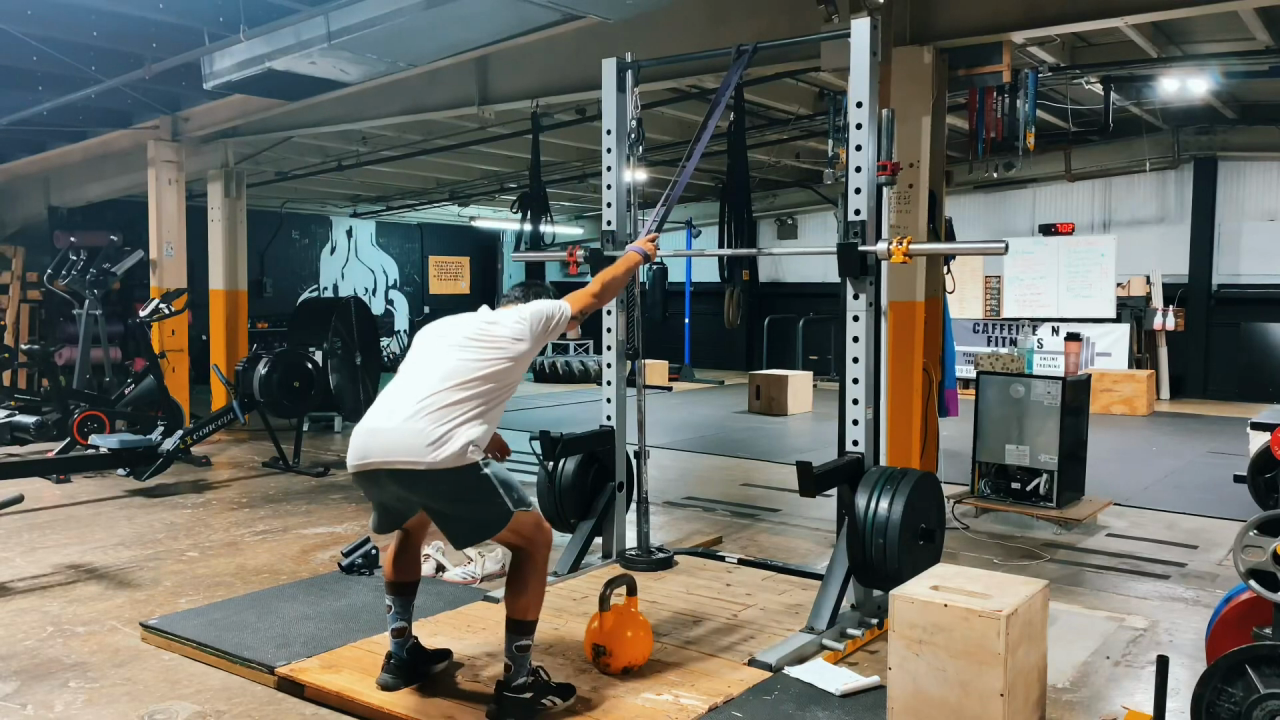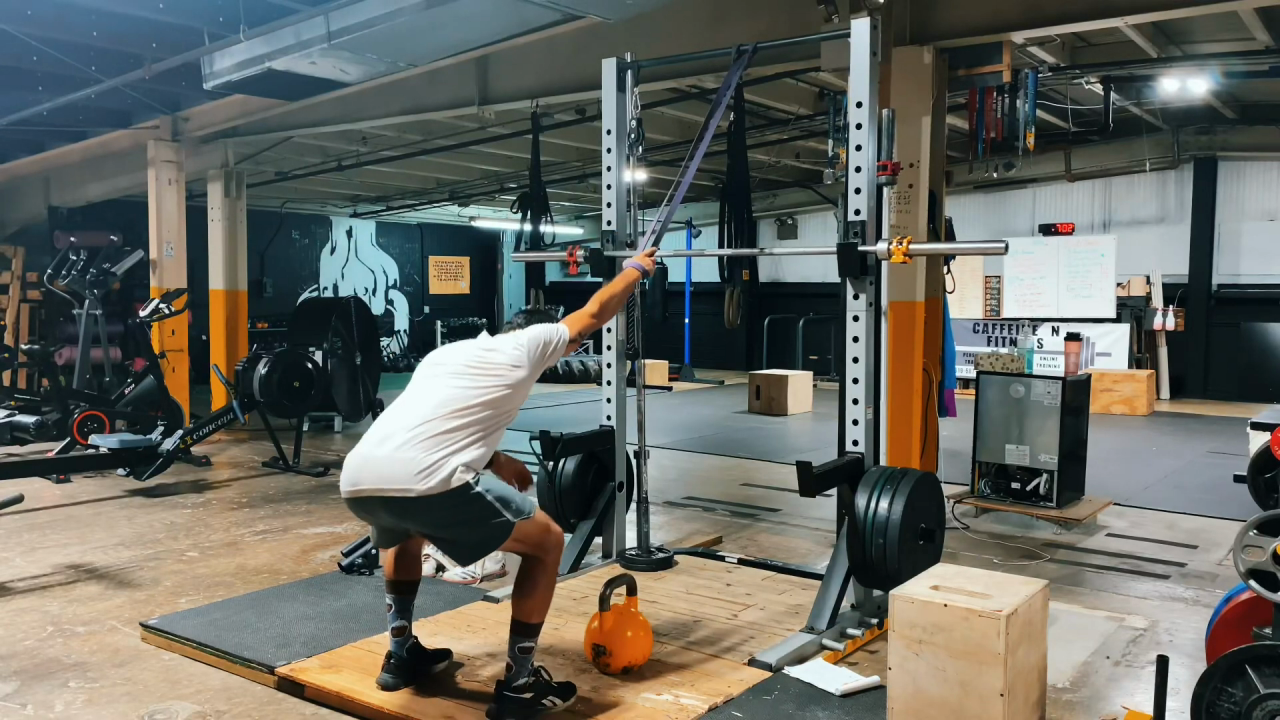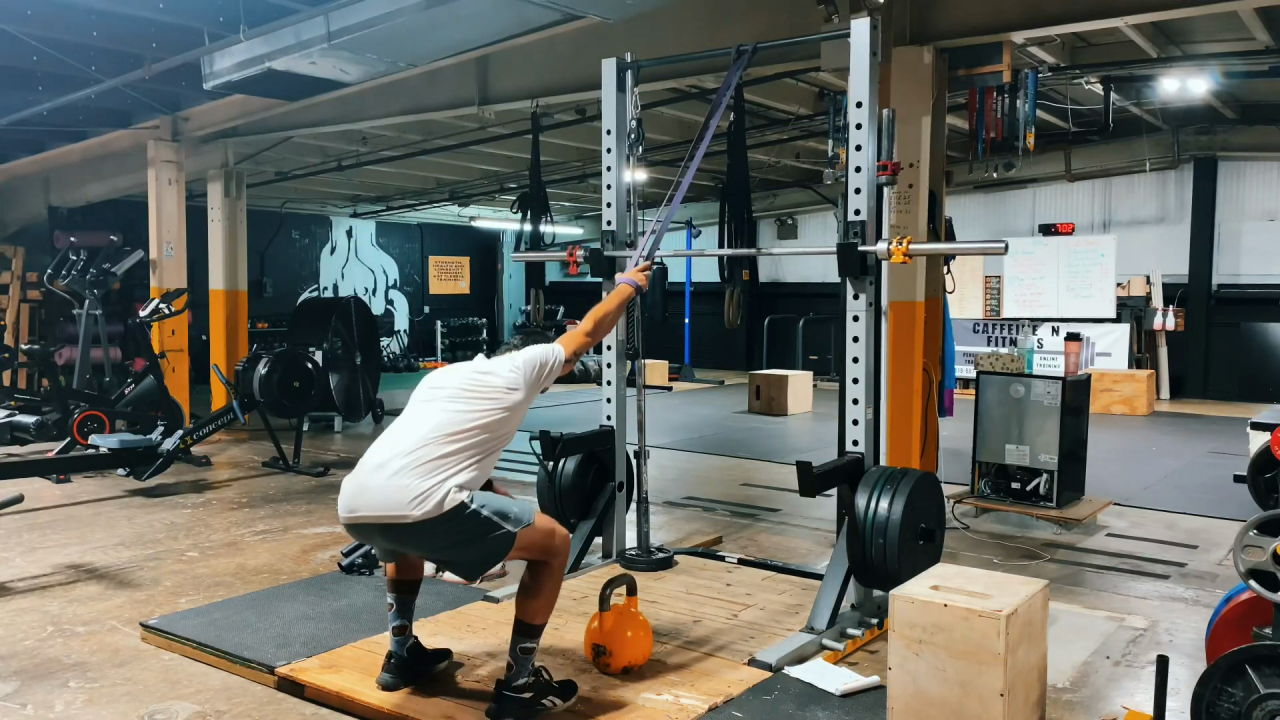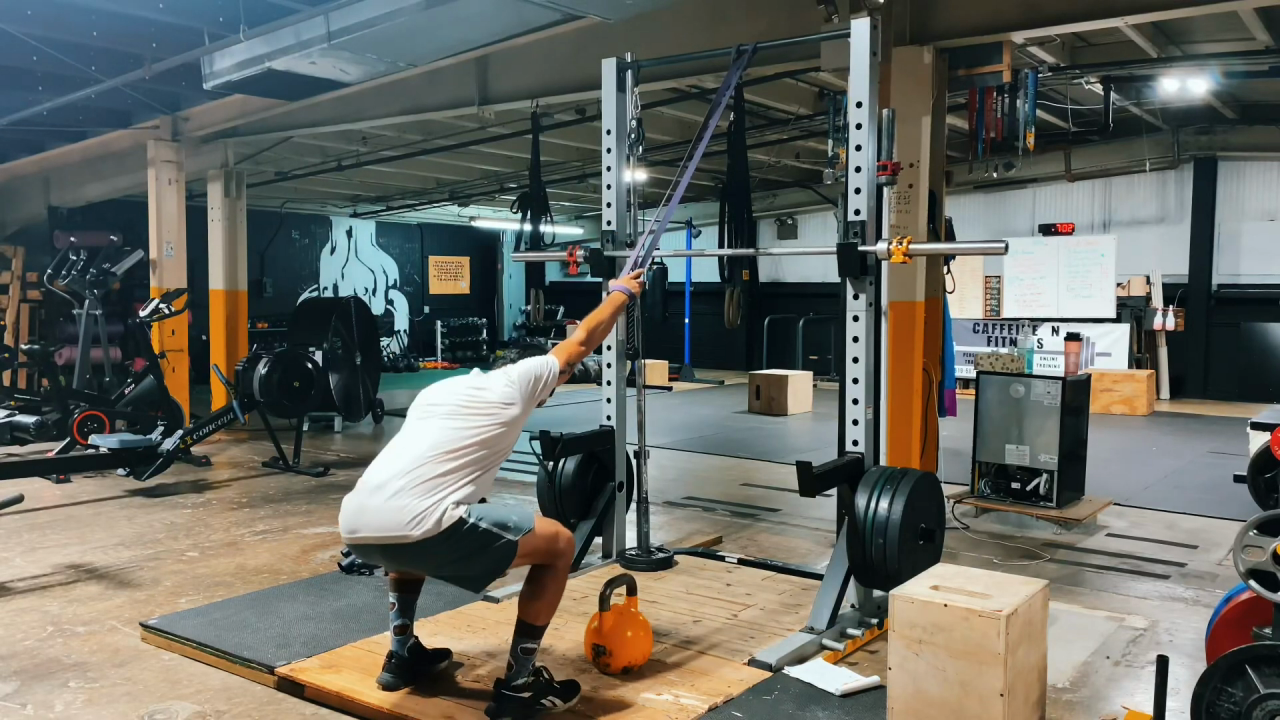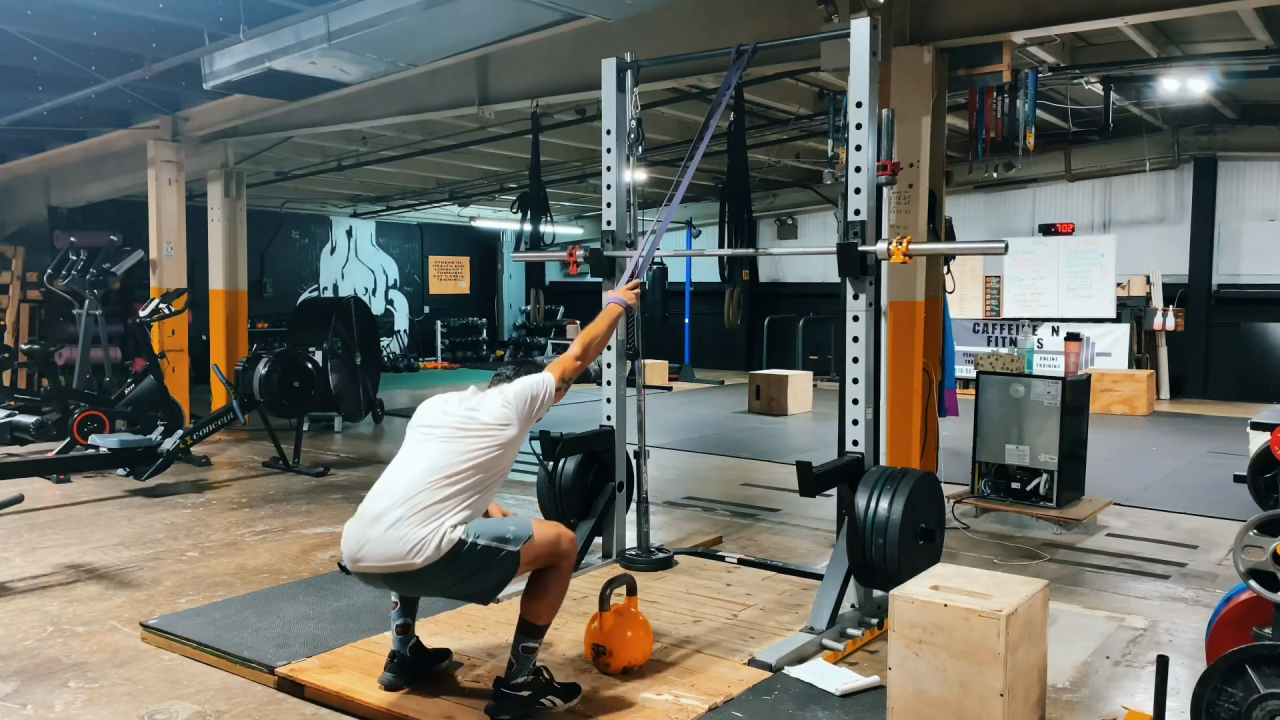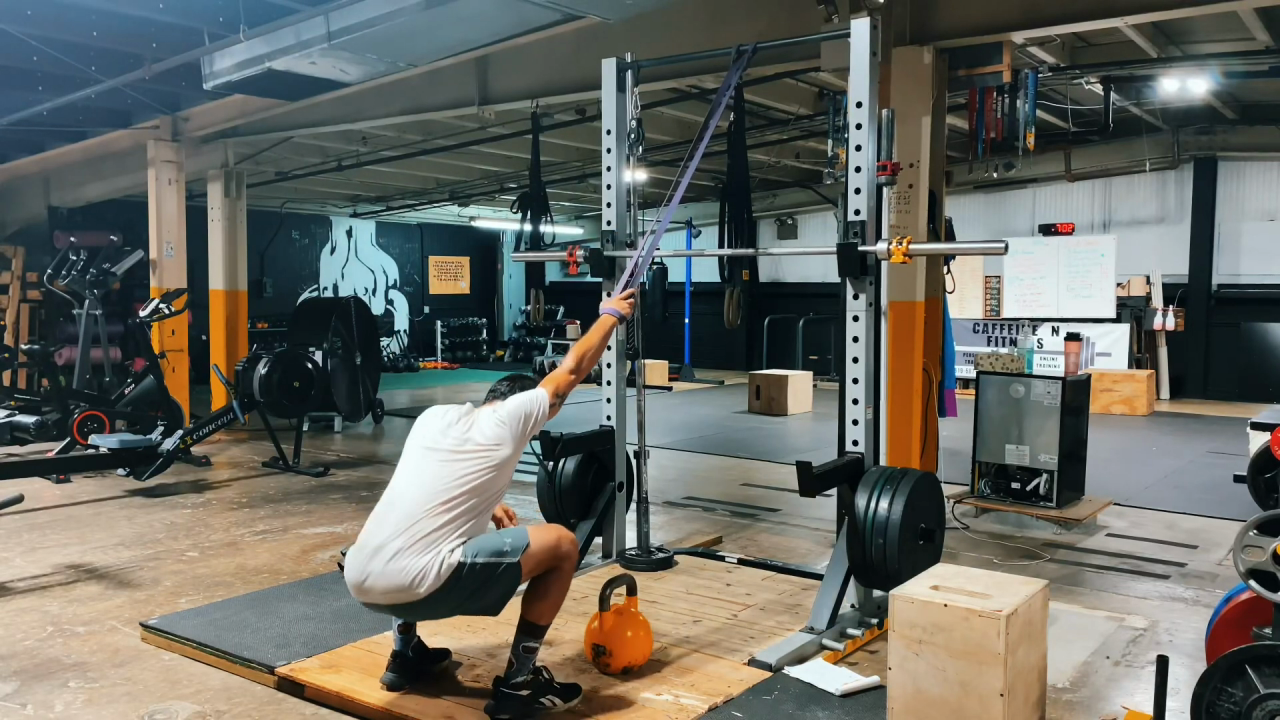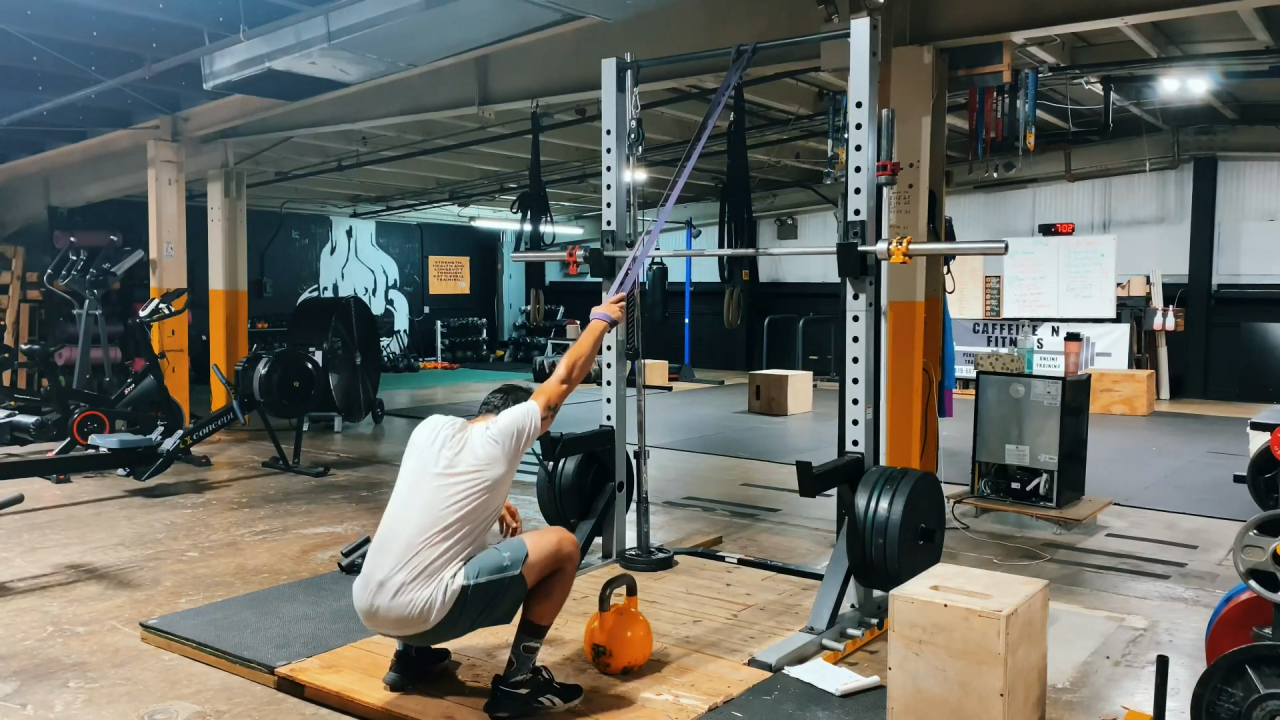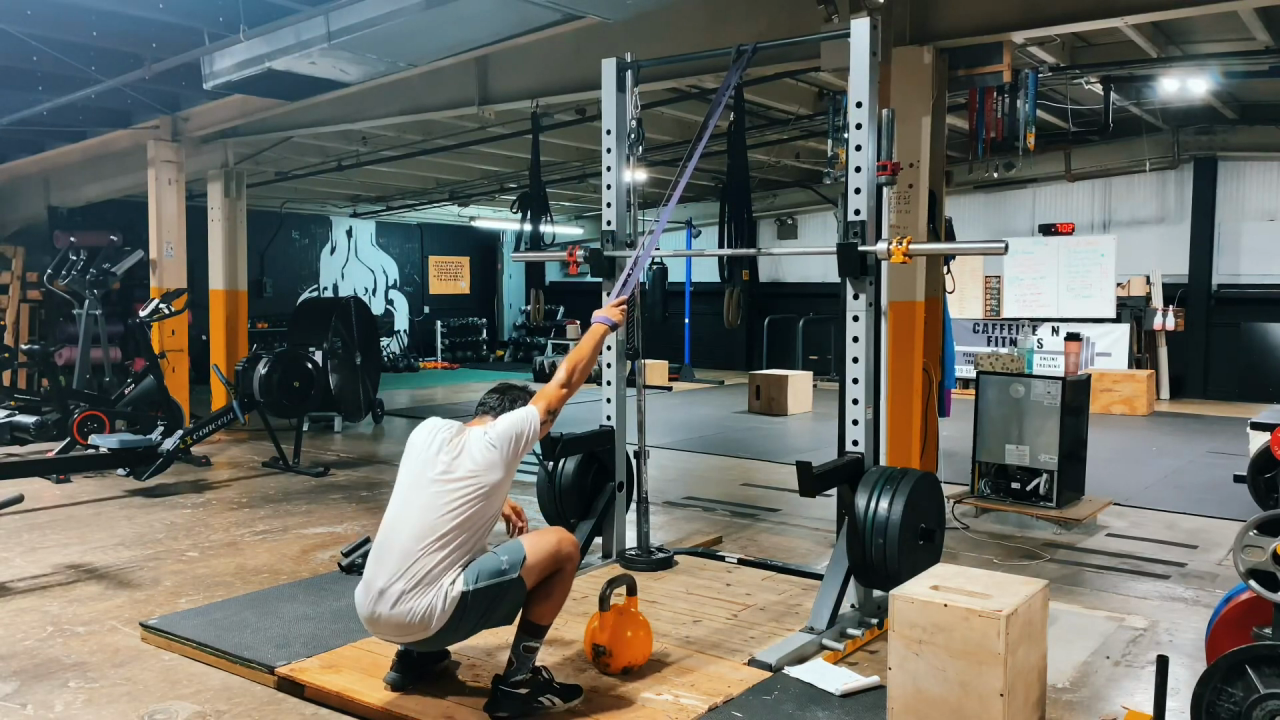
dt=0.2s
person 1, frame 1
left shoulder: (439, 325)
right shoulder: (527, 319)
right elbow: (595, 293)
right wrist: (637, 253)
left hip: (365, 451)
right hip: (432, 454)
left knee: (411, 526)
right knee: (533, 540)
left ankle: (401, 655)
person 1, frame 2
left shoulder: (447, 350)
right shoulder: (526, 345)
right elbow: (594, 312)
left wrist: (493, 461)
right wrist: (635, 268)
left hip: (357, 480)
right hip: (421, 481)
left knee: (409, 531)
right knee: (546, 542)
left ankle: (401, 654)
person 1, frame 3
left shoulder: (445, 373)
right shoulder: (521, 368)
right elbow: (588, 331)
left wrist: (490, 492)
right wrist: (628, 285)
left hip: (354, 506)
right hip: (416, 505)
right knee: (553, 544)
left ankle: (402, 655)
person 1, frame 4
left shoulder: (440, 388)
right shoulder: (517, 382)
right elbow: (582, 340)
left wrist: (491, 502)
right wrist: (622, 292)
left hip: (355, 528)
right hip: (415, 527)
right knee: (558, 544)
left ankle: (403, 655)
person 1, frame 5
left shoulder: (438, 402)
right shoulder: (514, 401)
right elbow: (578, 355)
left wrist: (483, 506)
right wrist: (618, 304)
left hip: (357, 553)
right hip: (412, 558)
right knee: (561, 545)
left ankle: (404, 654)
person 1, frame 6
left shoulder: (435, 416)
right shoulder: (508, 420)
right elbow: (572, 368)
right wrist: (611, 314)
left hip: (360, 579)
right hip: (415, 584)
right knee: (562, 546)
left ankle: (406, 655)
right ankle: (517, 685)
person 1, frame 7
left shoulder: (431, 428)
right shoulder: (500, 437)
right elbow: (564, 379)
right wrist: (602, 320)
left hip: (368, 605)
right hip: (422, 612)
right knee: (563, 546)
left ankle: (410, 657)
right ankle: (517, 684)
person 1, frame 8
left shoulder: (429, 430)
right shoulder: (499, 441)
right elbow: (563, 383)
right wrist: (603, 324)
left hip: (370, 611)
right hip: (425, 618)
right knee: (563, 545)
left ankle: (410, 657)
right ankle: (516, 684)
